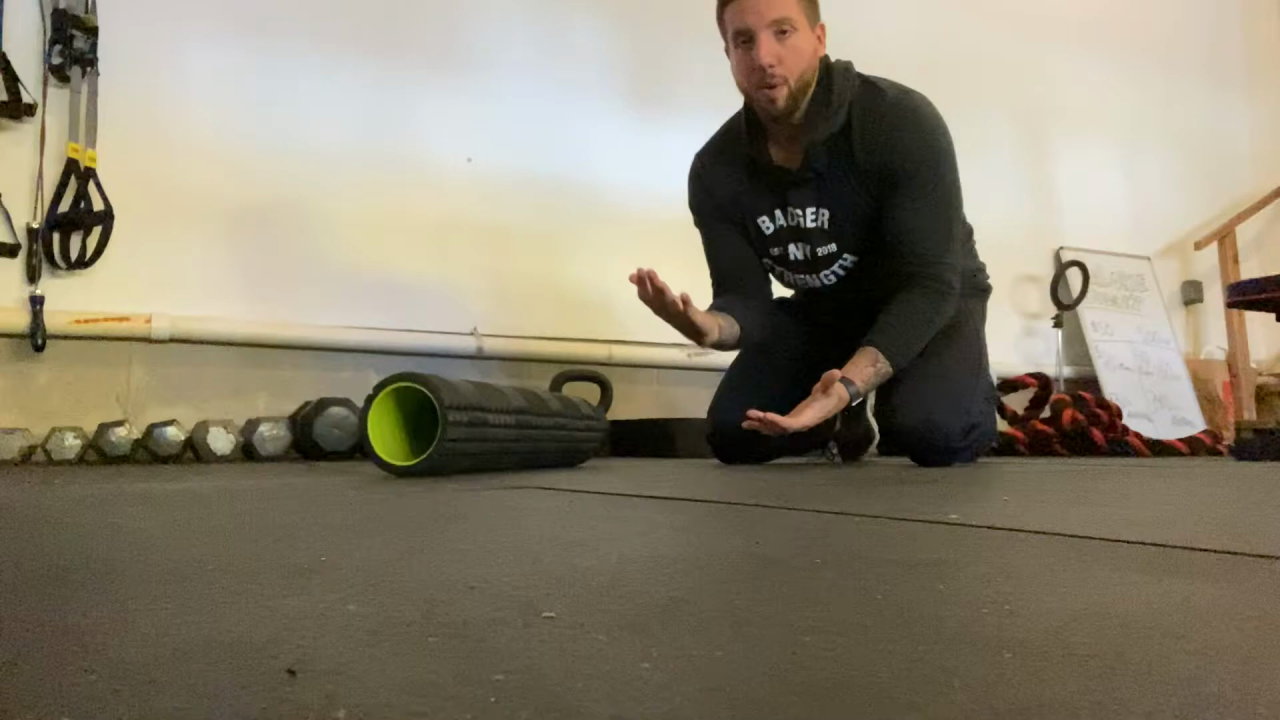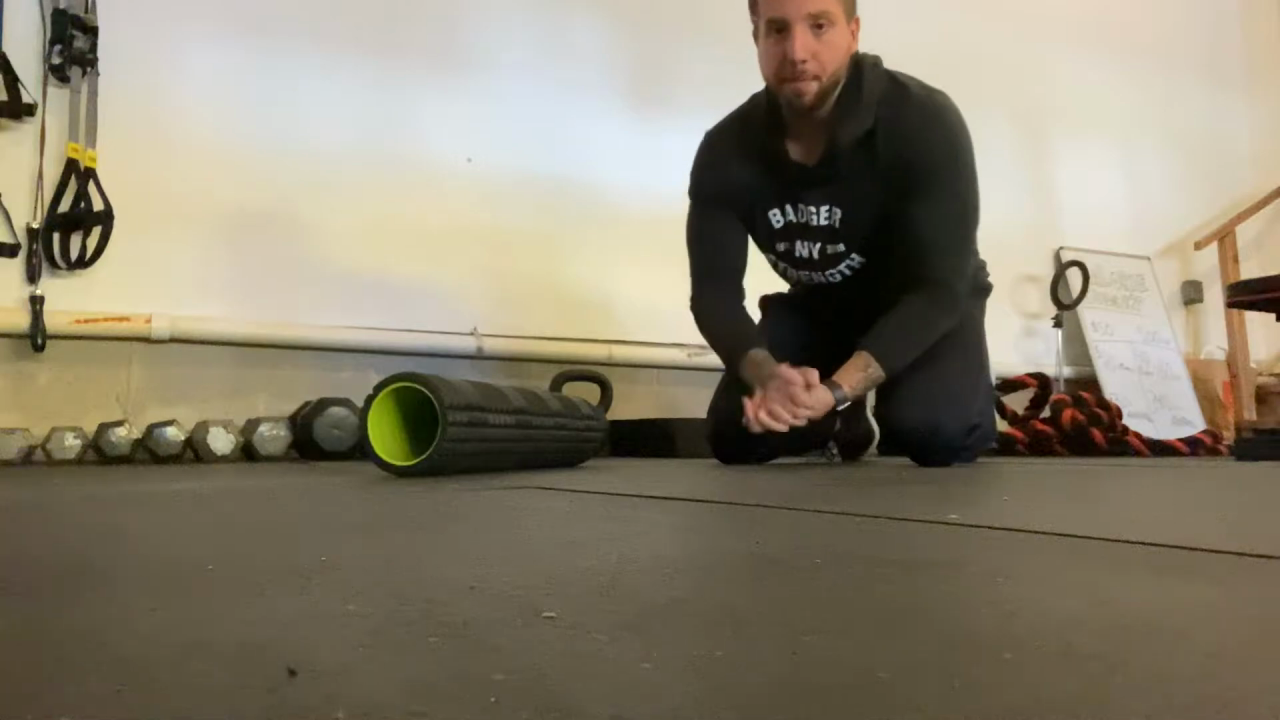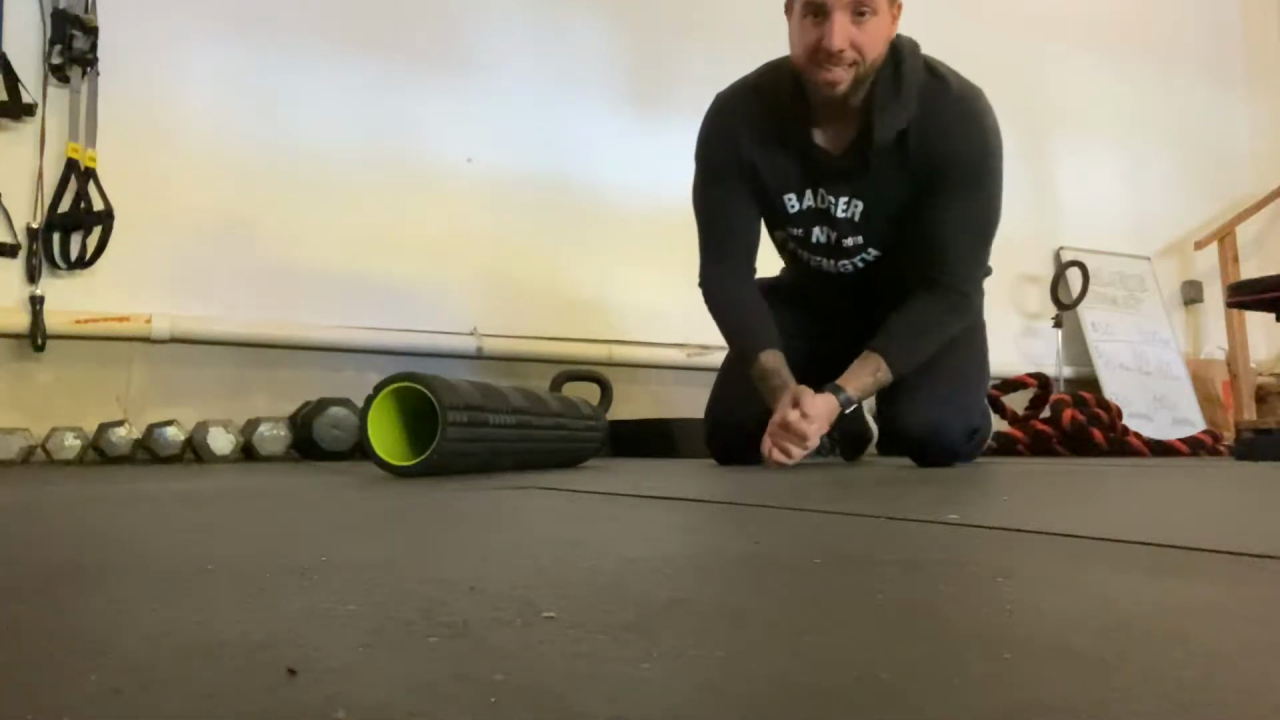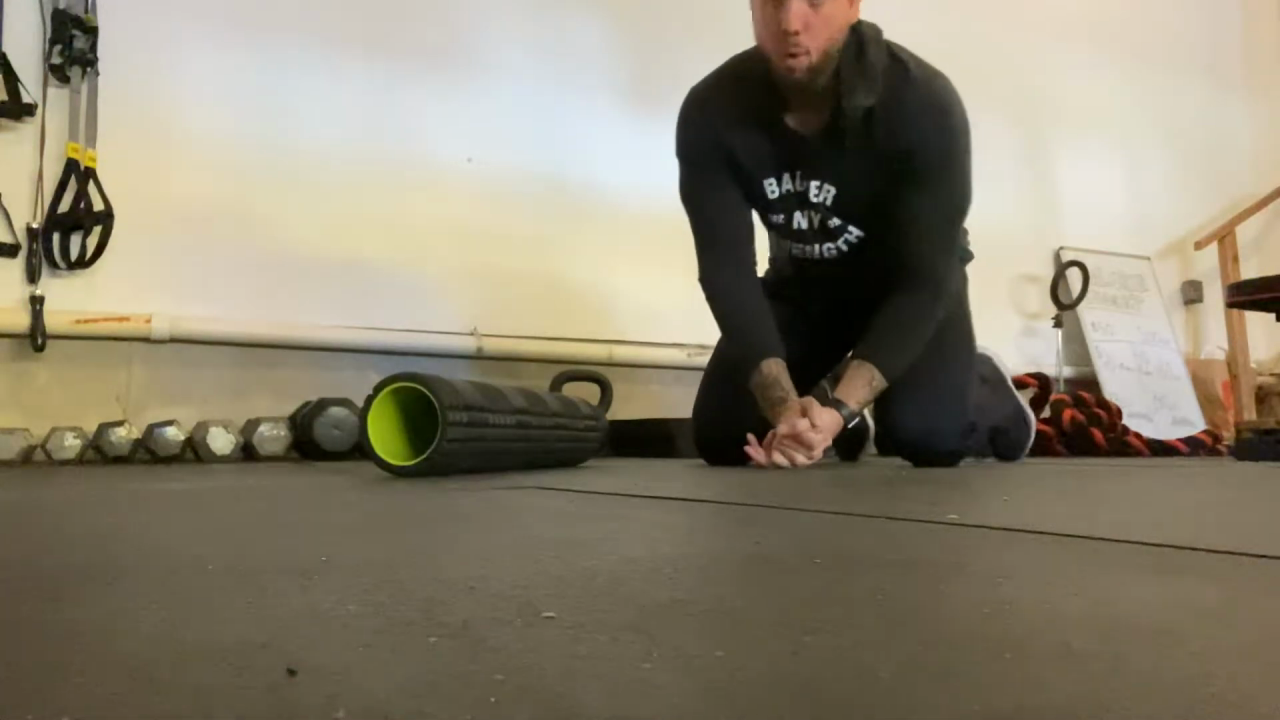
dt=0.5s
person 1, frame 1
left shoulder: (901, 122)
right shoulder: (716, 170)
left elbow: (930, 284)
right elbow: (749, 299)
left wrist: (849, 385)
right wrist: (707, 327)
left hip: (931, 301)
right hip: (824, 307)
left knee: (929, 430)
right knee: (732, 432)
left ankle: (969, 398)
right ankle: (848, 419)
person 1, frame 2
left shoulder: (924, 121)
right shoulder: (725, 152)
left elbow: (938, 288)
right elbow: (714, 290)
left wrist: (834, 390)
right wrist: (765, 375)
left hip: (935, 302)
right hip: (819, 306)
left knee: (932, 431)
right knee: (733, 435)
left ankle: (971, 398)
right ankle: (846, 417)
person 1, frame 3
left shoulder: (956, 116)
right shoulder: (736, 117)
left elbow: (948, 289)
right elbow: (726, 273)
left wrist: (836, 399)
right wrist: (784, 393)
left hip: (924, 294)
right hip: (810, 290)
left knee: (933, 432)
right knee: (733, 437)
right ankle: (848, 416)
person 1, frame 4
left shoulder: (922, 102)
right shoulder: (711, 111)
left elbow: (924, 283)
right elbow: (726, 268)
left wrist: (837, 412)
right wrist: (783, 405)
left hip: (908, 284)
right hip: (800, 283)
left knee: (928, 435)
right knee: (721, 437)
left ankle: (983, 394)
right ankle: (824, 392)
